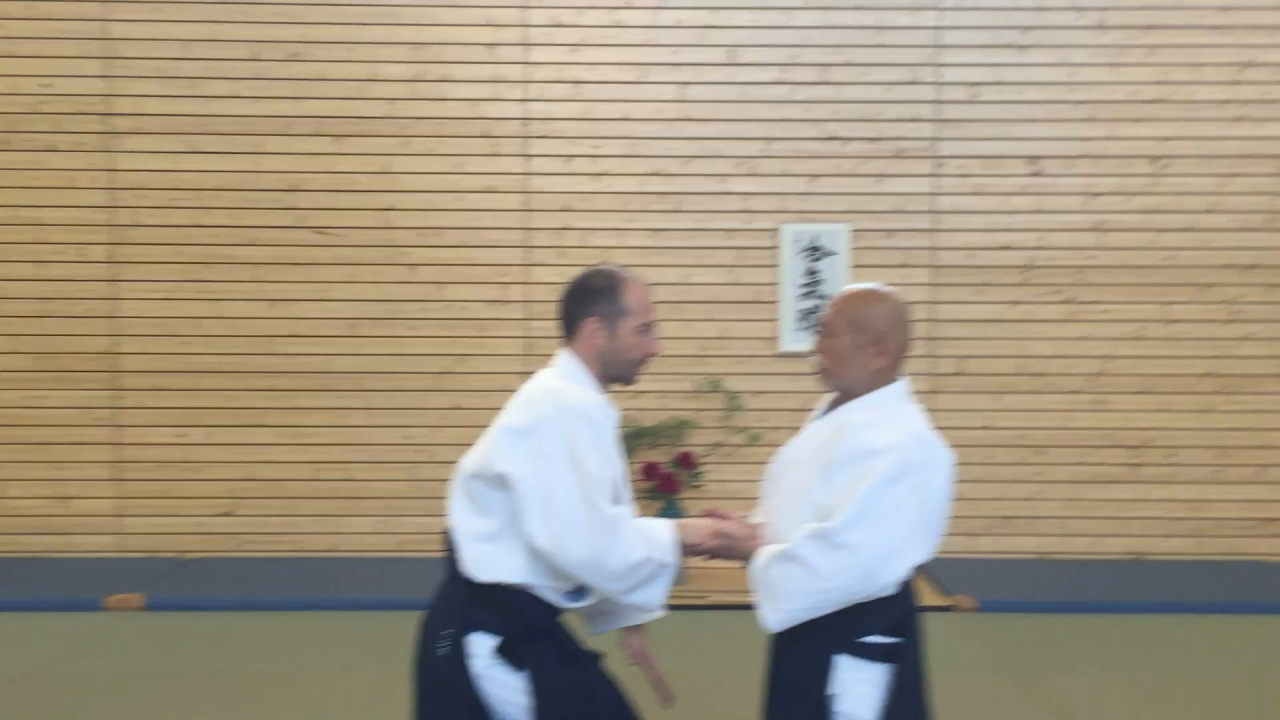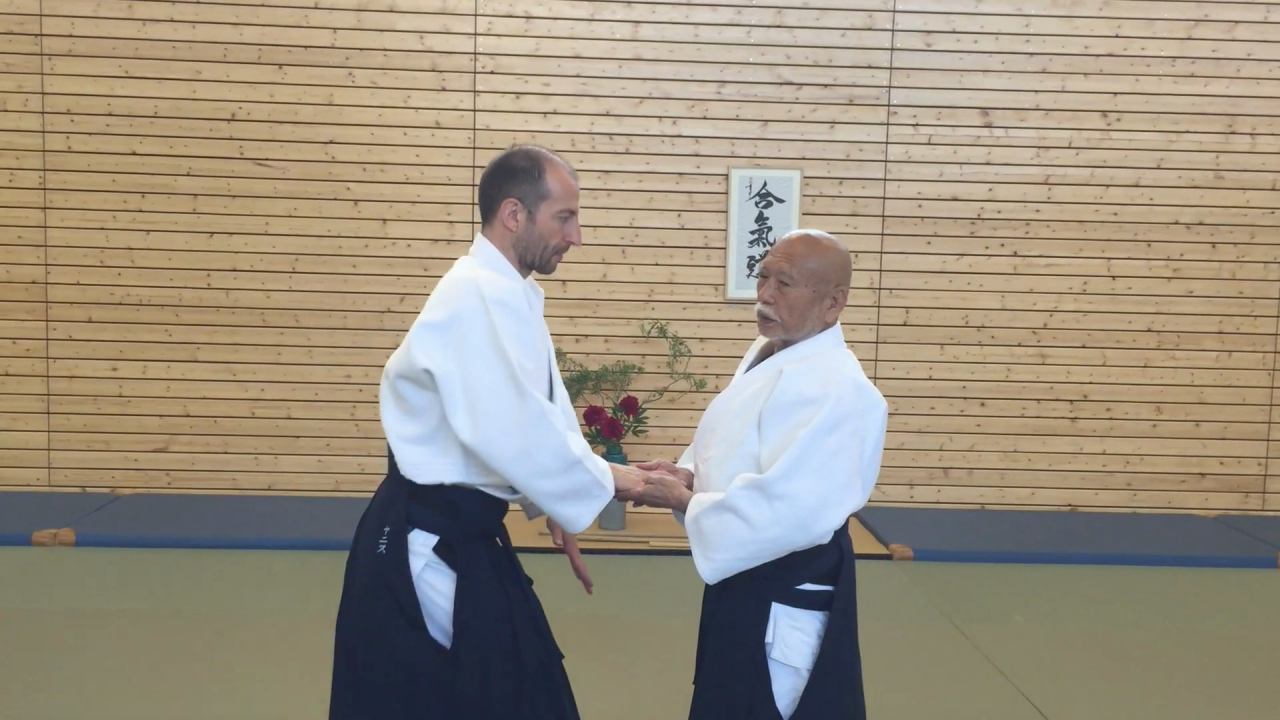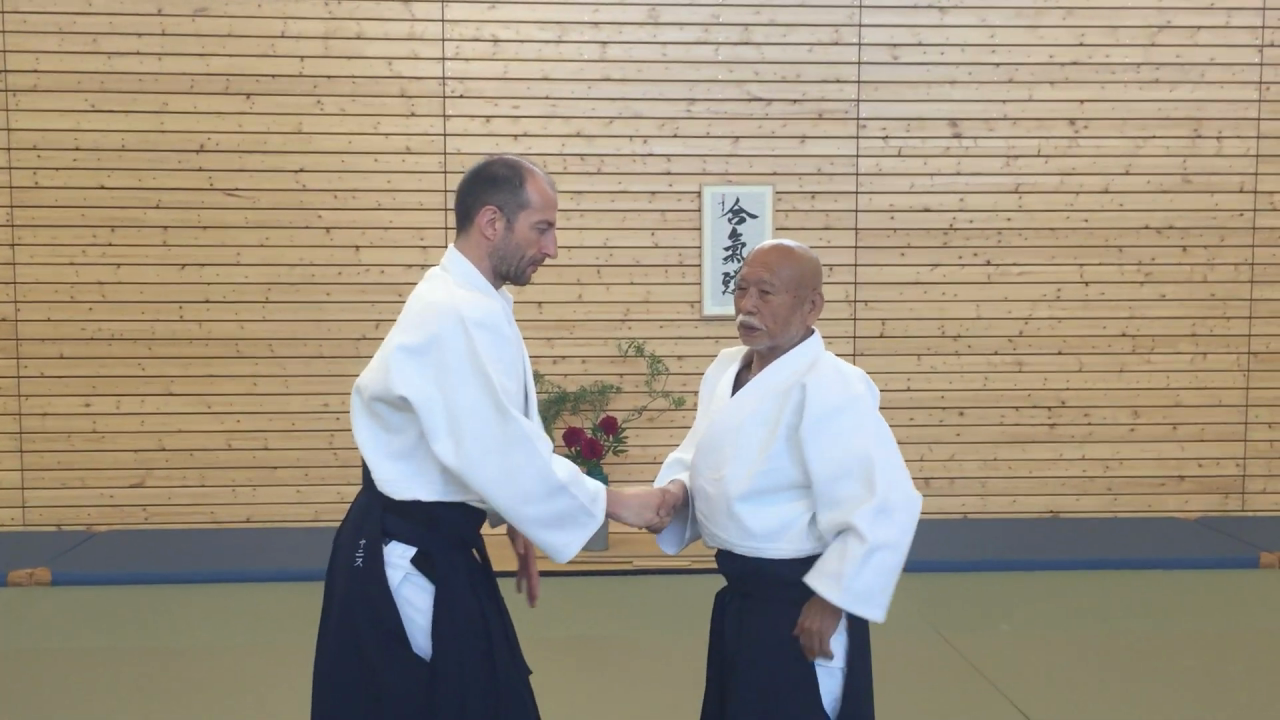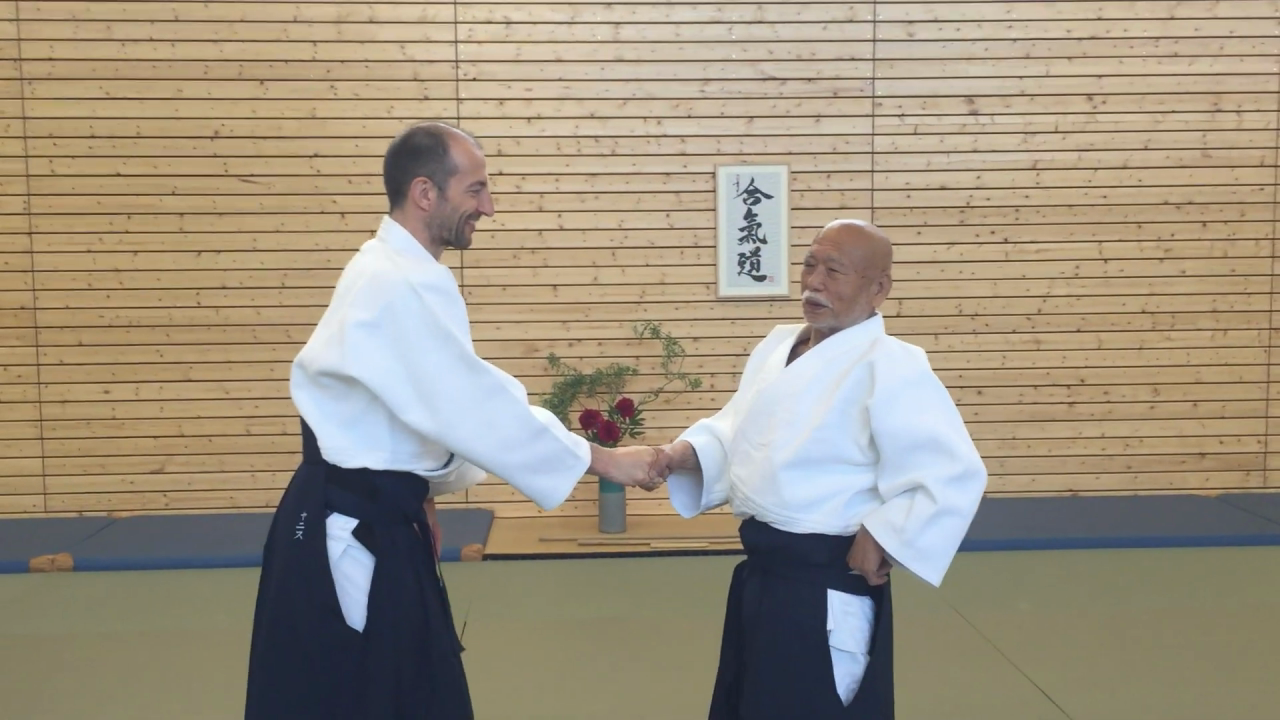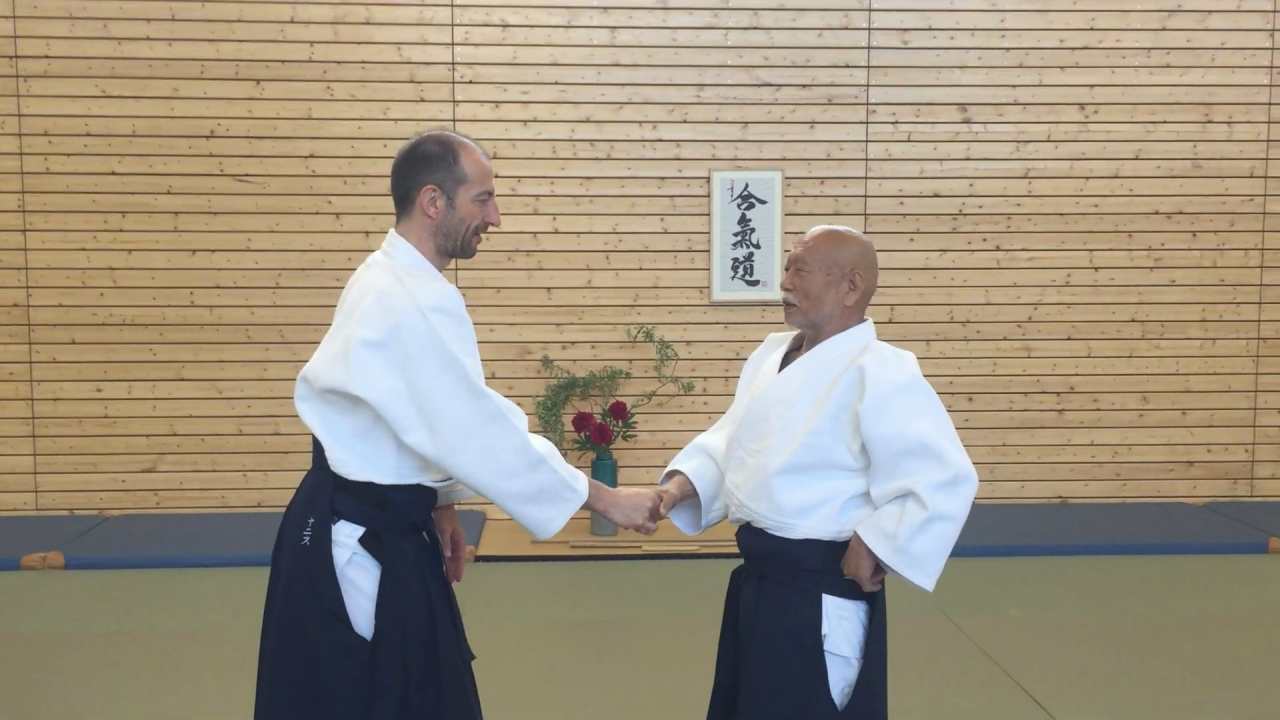
dt=1s
person 1, frame 1
left shoulder: (579, 404)
right shoulder: (559, 406)
left elbow: (602, 526)
right elbow: (583, 542)
left wrist: (627, 618)
right wrist: (673, 536)
left hip: (519, 630)
right hip: (490, 644)
person 1, frame 2
left shoulder: (507, 292)
right shoulder: (479, 295)
left elbow: (533, 415)
right elbow: (514, 432)
left wrist: (556, 510)
right wrist: (605, 479)
left hip: (459, 534)
right hip: (427, 547)
person 1, frame 3
left shoulder: (473, 302)
right shoulder: (455, 316)
left elbow: (497, 439)
right elbow: (498, 451)
left wrist: (519, 527)
right wrist: (610, 504)
left hip: (434, 549)
right hip: (401, 563)
person 1, frame 4
left shoulder: (391, 270)
right shoulder: (401, 286)
right elbow: (475, 405)
left wrist: (418, 496)
right wrist: (603, 460)
left hip: (370, 520)
right hip: (349, 535)
person 1, frame 5
left shoulder: (390, 278)
right shoulder: (413, 302)
right elbow: (479, 434)
left wrist: (434, 507)
right wrist: (604, 499)
left hip: (370, 530)
right hip: (358, 546)
person 2, frame 1
left shoulder: (899, 442)
right shoulder: (837, 413)
left elbow: (855, 563)
left wrist: (753, 552)
right wrist: (758, 532)
left hip: (856, 648)
right hip: (811, 634)
person 2, frame 2
left shoulder: (835, 388)
right shoulder: (767, 353)
left elbow: (789, 510)
left wrist: (683, 500)
right wrist: (689, 475)
left hip: (791, 589)
right hip: (747, 575)
person 2, frame 3
left shoulder: (830, 389)
right shoulder: (726, 371)
left elbow: (884, 508)
right elbow: (700, 455)
left wrist: (829, 602)
right wrist: (677, 490)
left hip: (799, 607)
right hip: (742, 595)
person 2, frame 4
left shoulder: (892, 368)
right shoulder: (777, 346)
left elbow: (954, 475)
right elbow: (737, 430)
left wrist: (882, 540)
right wrist: (688, 452)
left hip: (826, 592)
right hip: (762, 575)
person 2, frame 5
left shoulder: (881, 375)
right shoulder: (771, 355)
left elbow: (945, 479)
right elbow: (732, 439)
left wrist: (874, 547)
right wrist: (685, 482)
left hip: (824, 598)
right hip: (759, 581)
